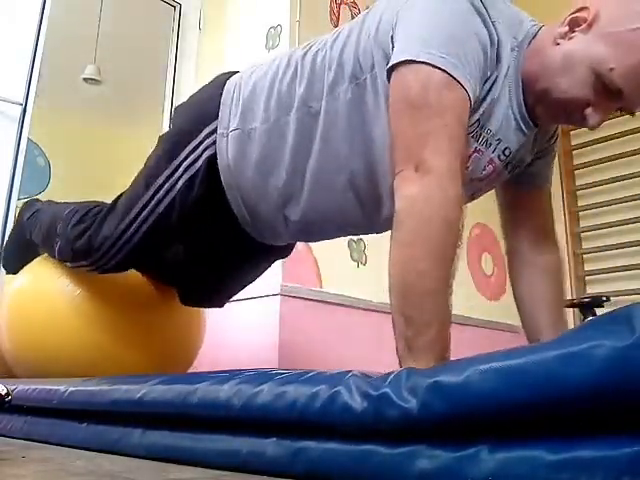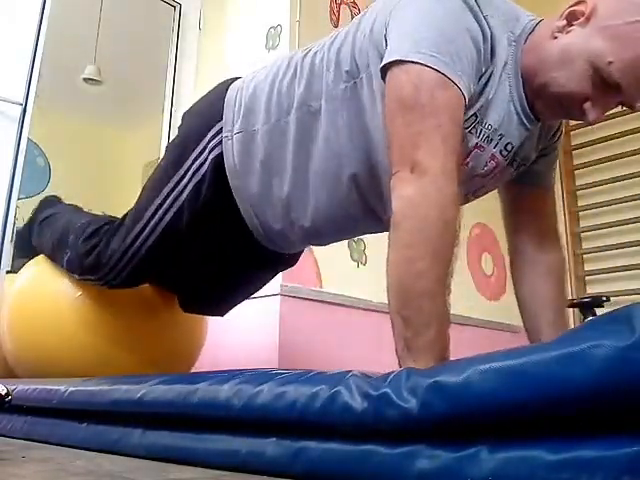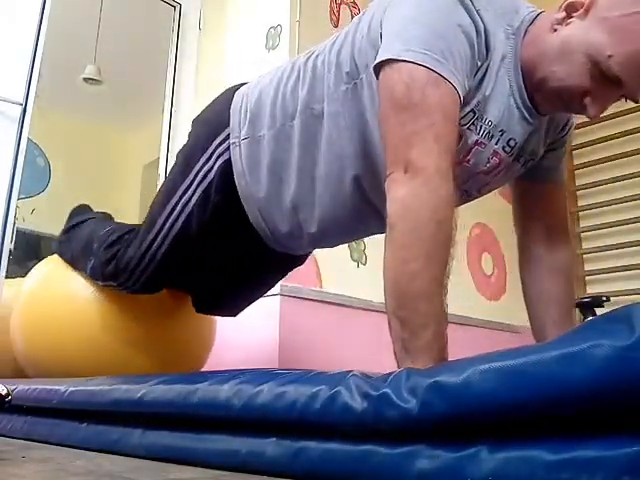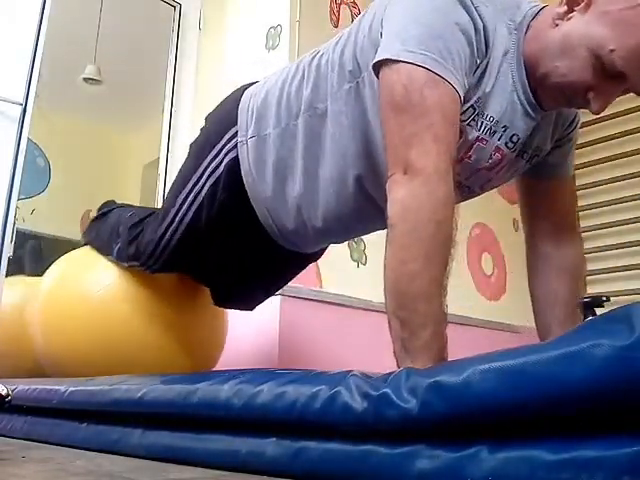
dt=0.2s
person 1, frame 1
left shoulder: (536, 129)
left elbow: (535, 249)
right elbow: (426, 183)
right wrist: (424, 377)
right hip: (232, 138)
left knee: (188, 289)
right knee: (105, 246)
person 1, frame 2
left shoulder: (544, 124)
left elbow: (537, 246)
right elbow: (422, 181)
right wrist: (423, 380)
right hip: (236, 149)
left knee: (192, 296)
right knee: (115, 264)
right ankle: (51, 224)
person 1, frame 3
left shoulder: (552, 120)
left elbow: (548, 244)
right elbow: (418, 181)
right wrist: (424, 379)
right hip: (246, 152)
left knee: (207, 298)
right knee: (137, 270)
right ankle: (84, 235)
person 1, frame 4
left shoulder: (559, 114)
left elbow: (555, 240)
right elbow: (419, 181)
right wrist: (423, 378)
right hip: (254, 150)
left knee: (224, 291)
right knee: (158, 251)
left ankle: (121, 228)
right ankle: (111, 227)
